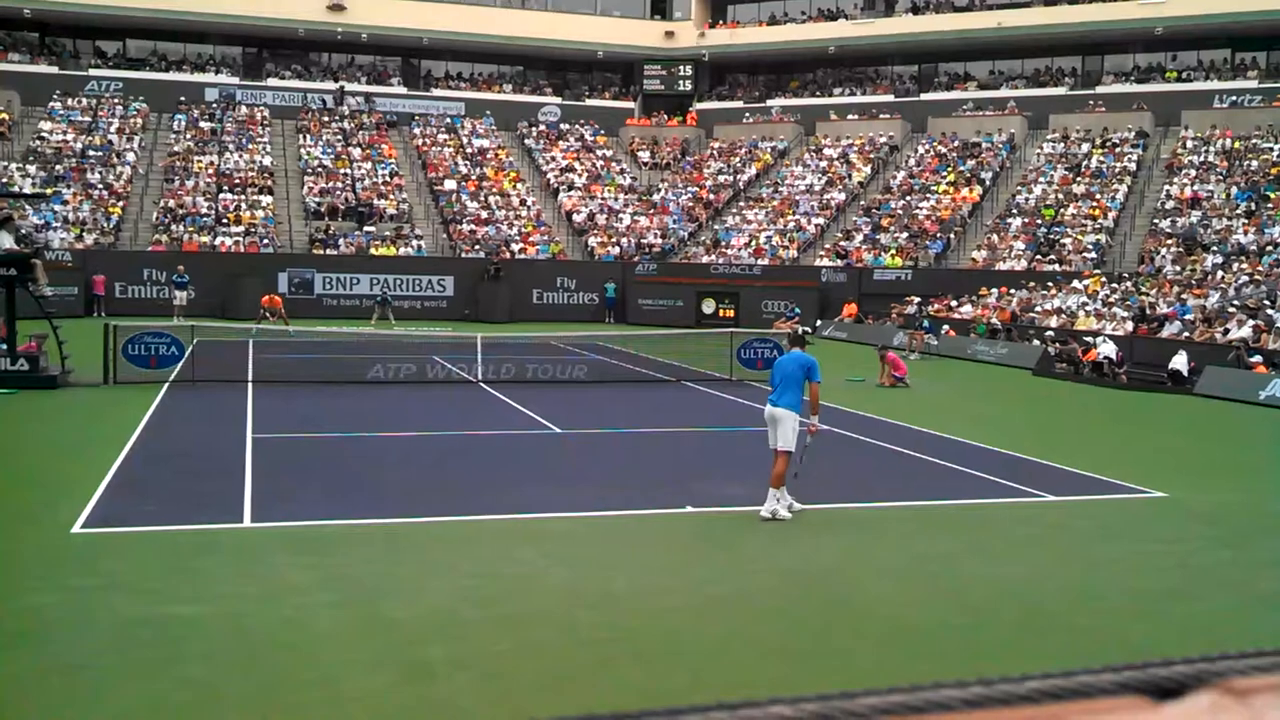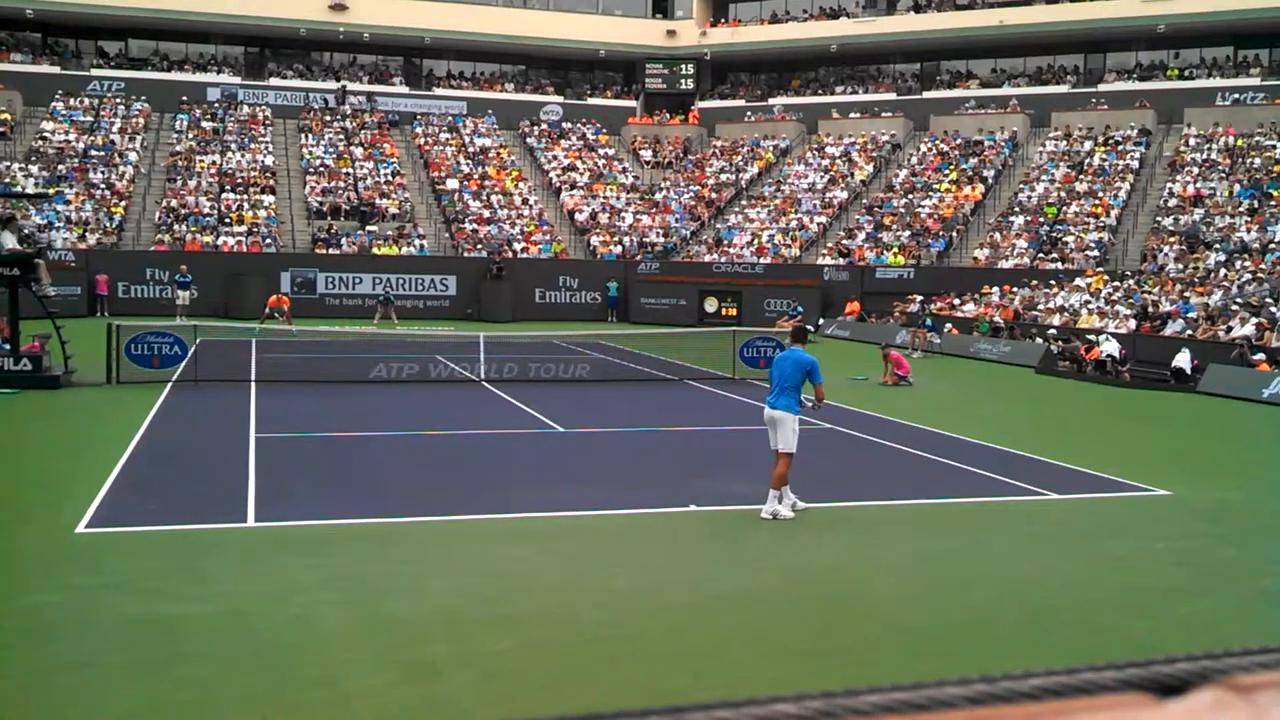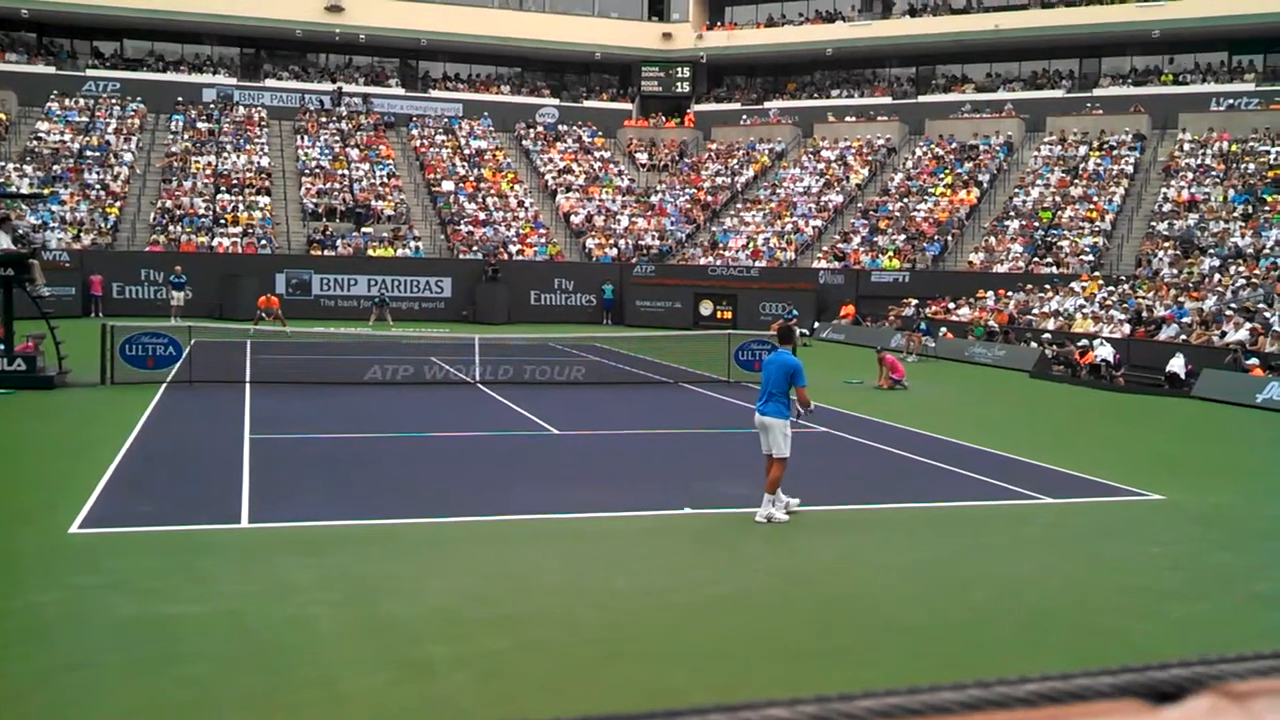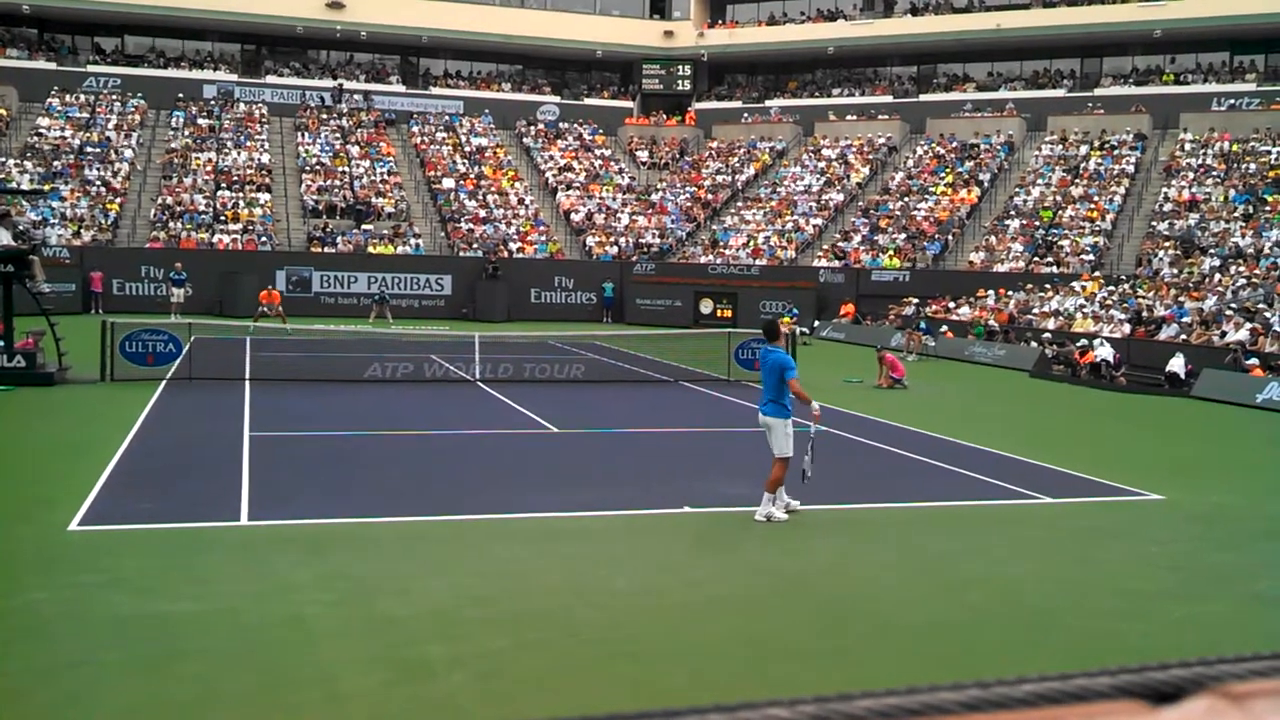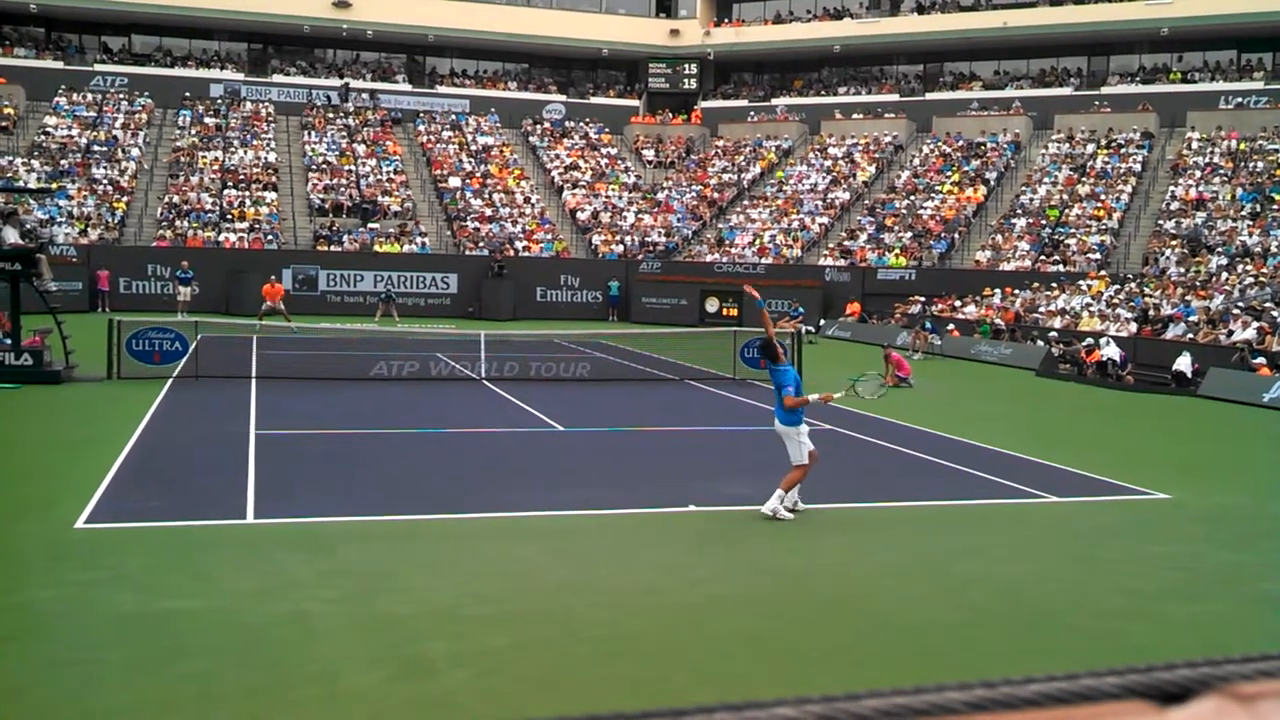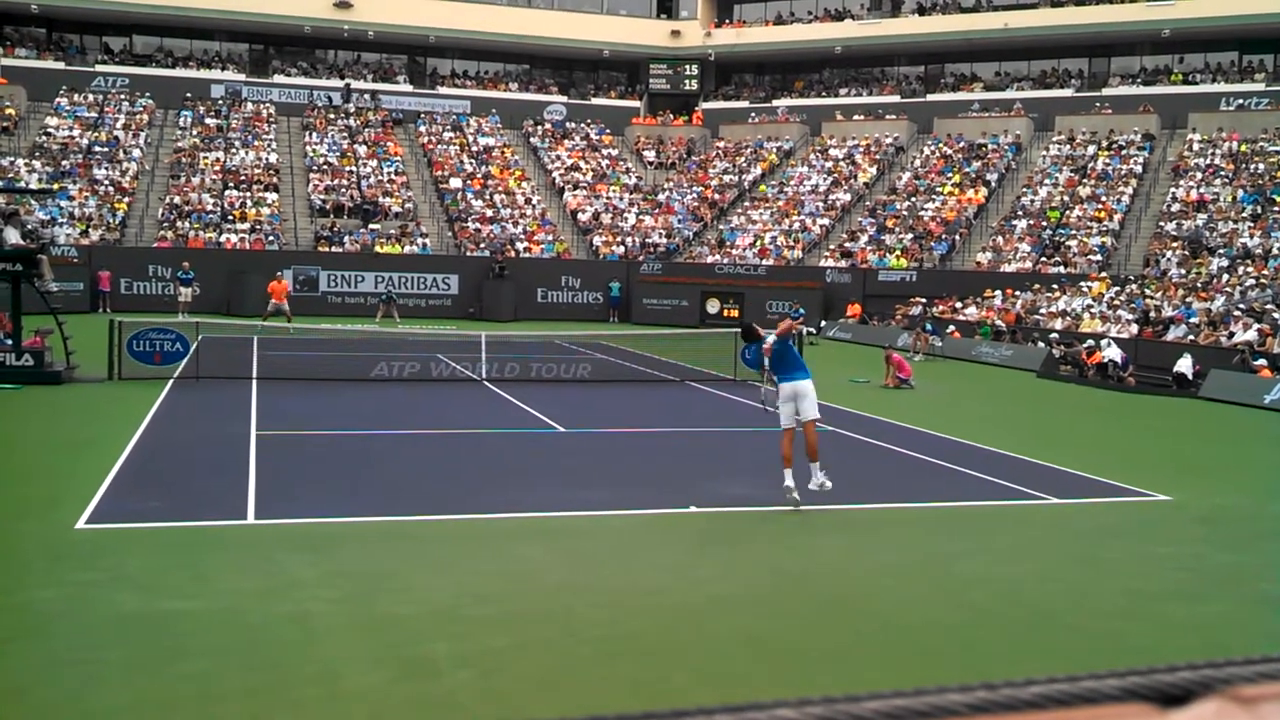
dt=0.4s
person 1, frame 1
left shoulder: (779, 361)
right shoulder: (810, 361)
right elbow: (813, 393)
right wrist: (814, 420)
left hip: (771, 408)
right hip: (788, 411)
left knee: (778, 456)
right knee: (783, 457)
left ankle: (783, 500)
right ankle: (770, 505)
person 1, frame 2
left shoulder: (778, 357)
right shoulder: (810, 361)
right elbow: (820, 394)
right wrist: (817, 404)
left hip: (770, 409)
right hip: (786, 412)
left knee: (780, 457)
right knee: (784, 458)
left ankle: (787, 499)
right ankle: (770, 506)
person 1, frame 3
left shoulder: (768, 360)
right shoulder: (794, 363)
right elbow: (802, 398)
right wrist: (808, 407)
left hip: (761, 414)
right hip: (777, 417)
left knee: (772, 461)
right knee: (779, 463)
left ankle: (779, 501)
right ankle: (765, 510)
person 1, frame 4
left shoulder: (764, 353)
right shoulder: (784, 360)
left elbow: (772, 342)
right elbow: (795, 389)
left wrist: (776, 326)
right wrist: (813, 405)
left hip: (766, 413)
right hip: (779, 416)
left knee: (780, 460)
right knee: (781, 462)
left ankle: (780, 501)
right ankle: (765, 509)
person 1, frame 5
left shoulder: (773, 362)
right shoulder: (787, 375)
left elbow: (769, 329)
right elbow: (789, 403)
left wrist: (759, 301)
right wrist: (816, 398)
left hip: (788, 422)
right hip: (791, 424)
left knee: (810, 456)
right knee: (800, 468)
left ankle: (790, 499)
right ankle: (772, 505)
person 1, frame 6
left shoulder: (753, 353)
right shoulder: (777, 341)
right elbow: (788, 324)
right wrist: (771, 340)
left hip: (784, 389)
right hip: (802, 385)
left knee: (787, 436)
right knee: (809, 430)
left ankle: (789, 481)
right ankle: (816, 478)
